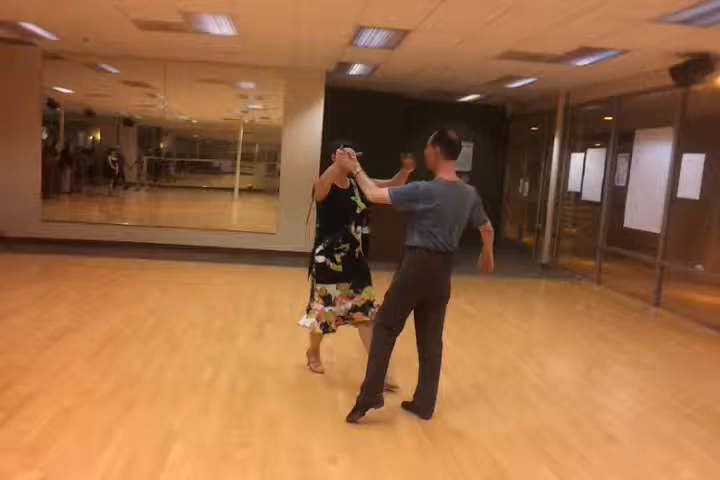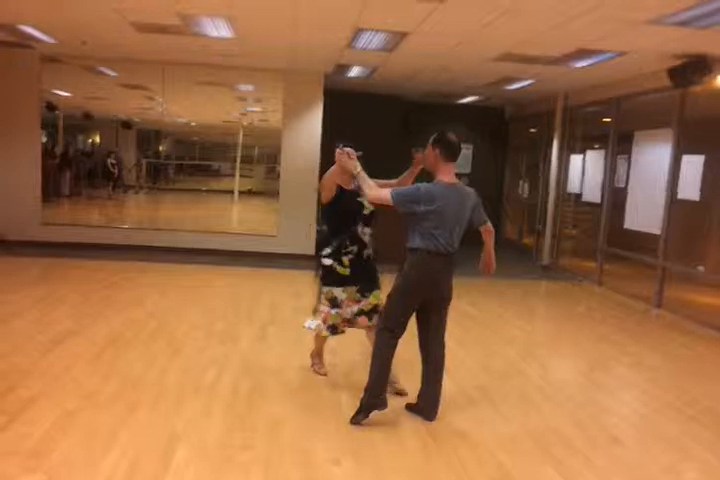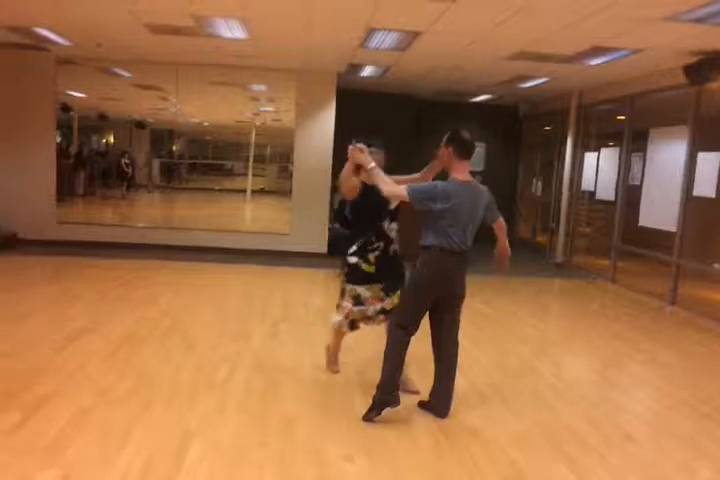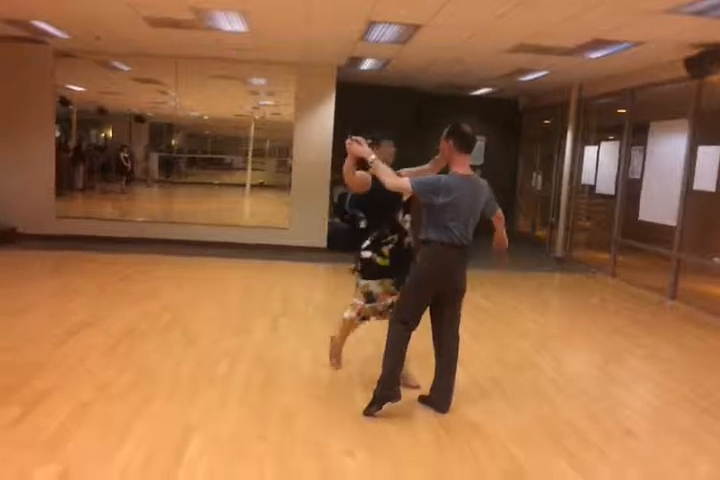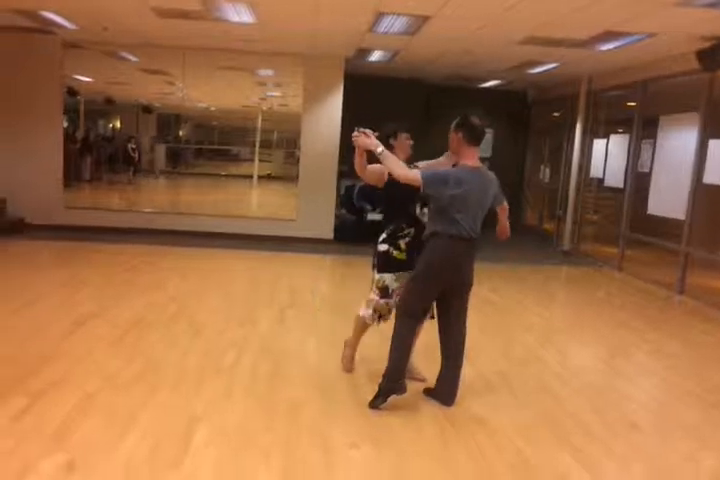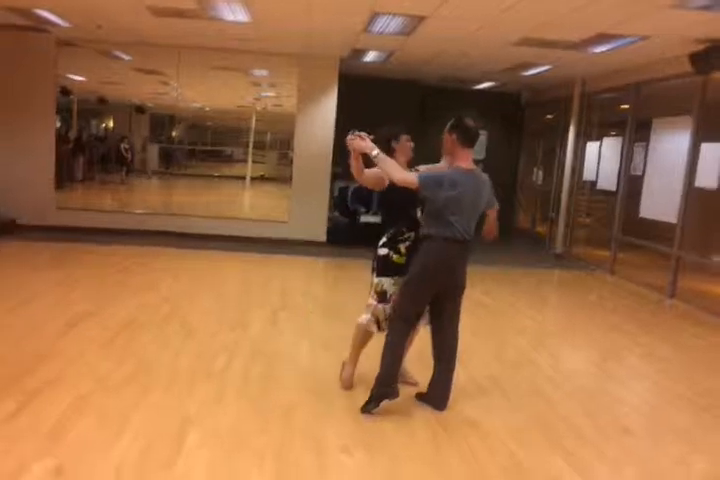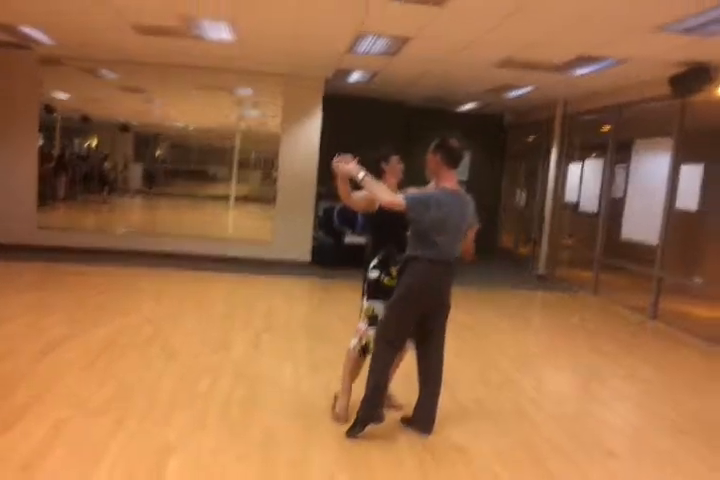
dt=0.1s
person 1, frame 1
left shoulder: (424, 191)
right shoulder: (469, 194)
left elbow: (374, 194)
right elbow: (487, 228)
left wrist: (354, 168)
right wrist: (487, 256)
left hip: (417, 264)
right hip: (442, 268)
left knee: (386, 327)
right knee: (431, 337)
left ankle: (370, 396)
right ankle: (424, 403)
person 1, frame 2
left shoulder: (426, 193)
right shoulder: (468, 195)
left elbow: (375, 195)
right elbow: (487, 228)
left wrist: (354, 168)
right wrist: (489, 256)
left hip: (419, 266)
right hip: (444, 270)
left knee: (388, 329)
right knee: (433, 339)
left ankle: (374, 398)
right ankle: (428, 405)
person 1, frame 3
left shoulder: (439, 191)
right shoulder: (482, 193)
left elbow: (391, 191)
right elbow: (500, 224)
left wrist: (368, 164)
right wrist: (503, 249)
left hip: (432, 263)
right hip: (457, 267)
left knee: (401, 326)
right knee: (447, 336)
left ankle: (386, 395)
right ankle: (440, 402)
person 1, frame 4
left shoulder: (442, 184)
right shoulder: (481, 187)
left elbow: (394, 183)
right elbow: (498, 216)
left wrist: (368, 155)
right wrist: (501, 238)
left hip: (433, 258)
right hip: (458, 261)
left knee: (402, 321)
right knee: (447, 331)
left ankle: (388, 390)
right ankle: (441, 397)
person 1, frame 5
left shoulder: (450, 176)
right shoulder: (489, 179)
left elbow: (405, 174)
right elbow: (502, 207)
left wrist: (376, 147)
right wrist: (503, 227)
left hip: (440, 250)
right hip: (465, 254)
left knee: (408, 314)
right knee: (454, 324)
left ankle: (393, 382)
right ankle: (446, 390)
person 1, frame 6
left shoulder: (446, 178)
right shoulder: (482, 181)
left elbow: (402, 177)
right elbow: (492, 209)
left wrist: (372, 150)
right wrist: (490, 226)
left hip: (434, 253)
right hip: (459, 257)
left knee: (401, 318)
right knee: (446, 327)
left ankle: (385, 387)
right ankle: (439, 394)
person 1, frame 7
left shoulder: (432, 199)
right shoulder: (466, 201)
left elbow: (389, 200)
right elbow: (473, 227)
left wrist: (358, 173)
right wrist: (467, 244)
left hip: (419, 274)
right hip: (443, 278)
left knee: (387, 341)
right knee: (432, 349)
left ankle: (370, 411)
right ankle: (424, 418)
person 2, frame 1
left shoulder: (358, 186)
right shoulder: (325, 187)
left elbow: (391, 187)
right elbow: (324, 179)
left wrist: (405, 171)
right wrist: (339, 163)
left hip: (355, 259)
right hip: (328, 259)
left knee: (367, 313)
right knee: (323, 310)
right ankle: (313, 353)
person 2, frame 2
right shoulder: (331, 187)
left elbow: (398, 186)
right elbow: (326, 180)
left wrist: (415, 169)
right wrist: (340, 164)
left hip: (363, 261)
right hip: (335, 262)
left knee: (374, 316)
right knee: (329, 313)
left ankle: (384, 374)
right ankle: (317, 354)
person 2, frame 3
right shoulder: (355, 185)
left elbow: (422, 178)
right elbow: (344, 182)
left wrist: (438, 163)
right wrist: (353, 162)
left hip: (389, 259)
right hip: (361, 258)
right knee: (351, 310)
right ankle: (333, 350)
person 2, frame 4
left shoulder: (400, 176)
right shoulder: (365, 179)
left elbow: (431, 169)
right elbow: (349, 177)
right wrist: (353, 155)
left hip: (401, 253)
right hip: (374, 253)
right knee: (362, 306)
left ankle: (398, 367)
right ankle: (338, 342)
person 2, frame 5
right shoulder: (383, 172)
right elbow: (362, 172)
right wrist: (361, 149)
left hip: (418, 248)
right hip: (392, 248)
right knee: (379, 304)
left ankle: (404, 362)
right ankle: (351, 344)
person 2, frame 6
right shoulder: (383, 175)
right elbow: (360, 176)
right wrist: (356, 152)
left hip: (416, 251)
right hip: (391, 251)
right knee: (377, 311)
right ankle: (350, 363)
person 2, frame 7
right shoulder: (373, 196)
right elbow: (350, 200)
right wrist: (342, 177)
right hip: (380, 274)
right knee: (368, 336)
right ankle: (343, 395)
